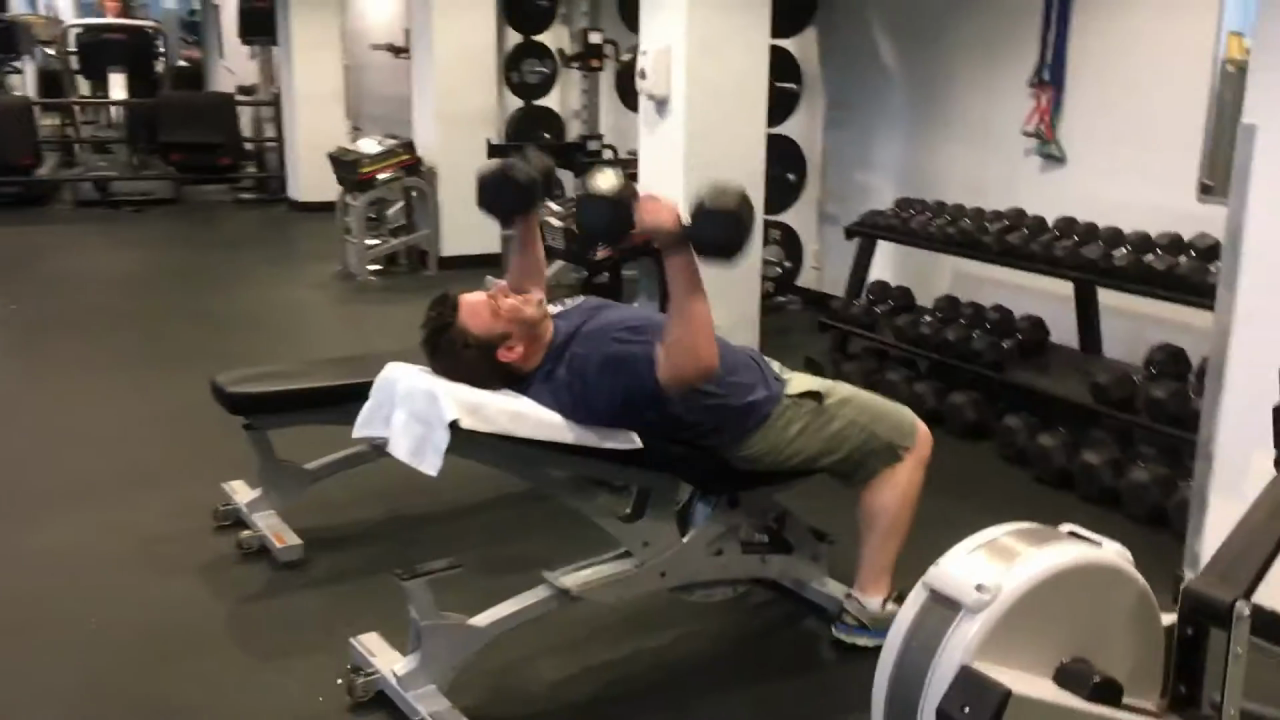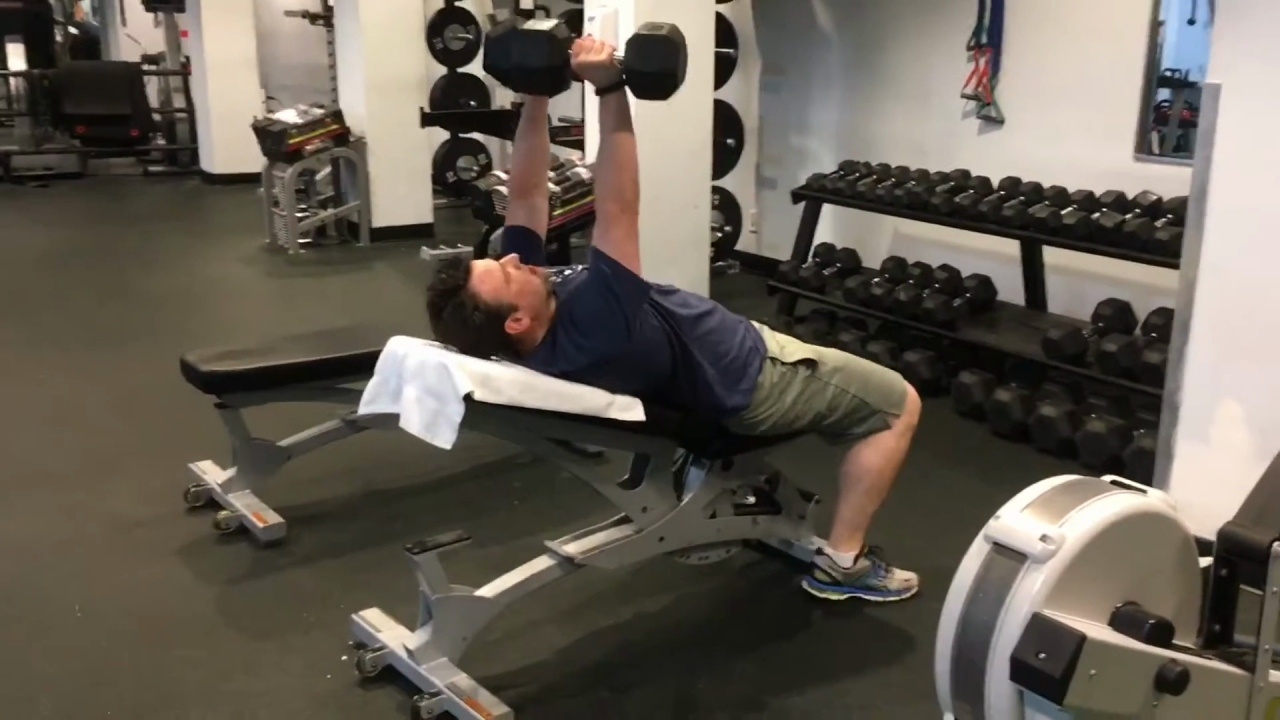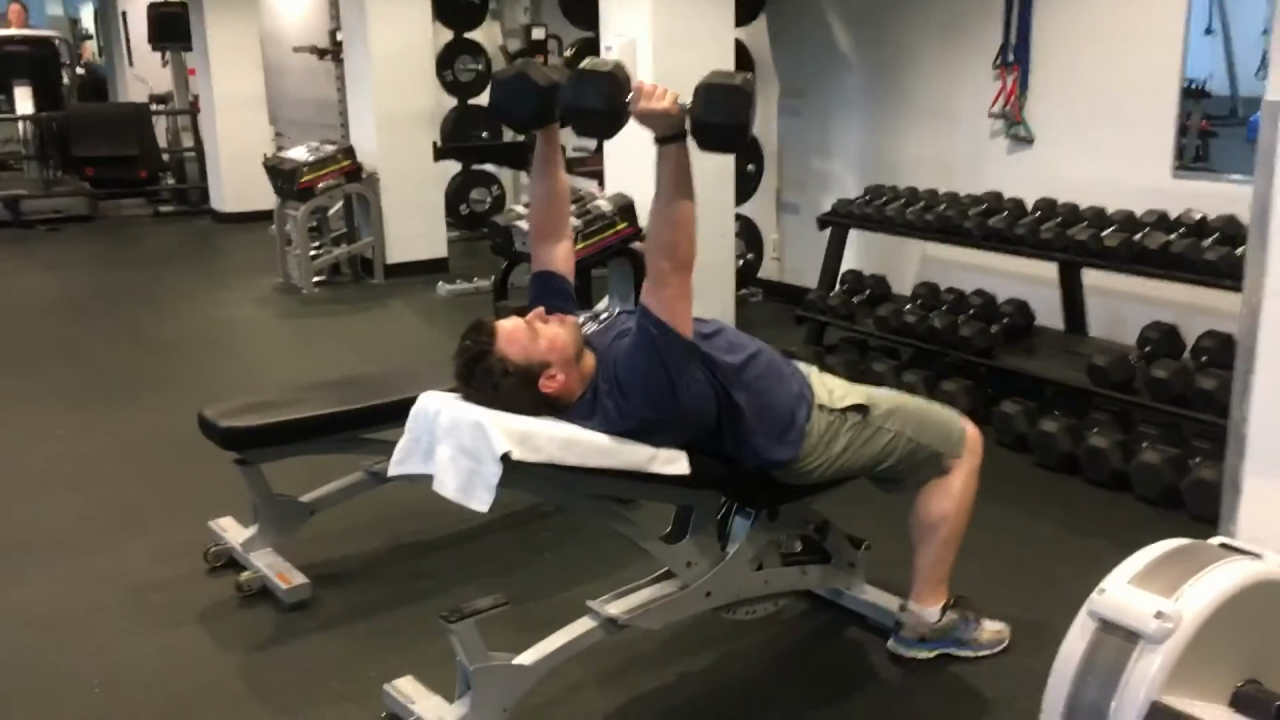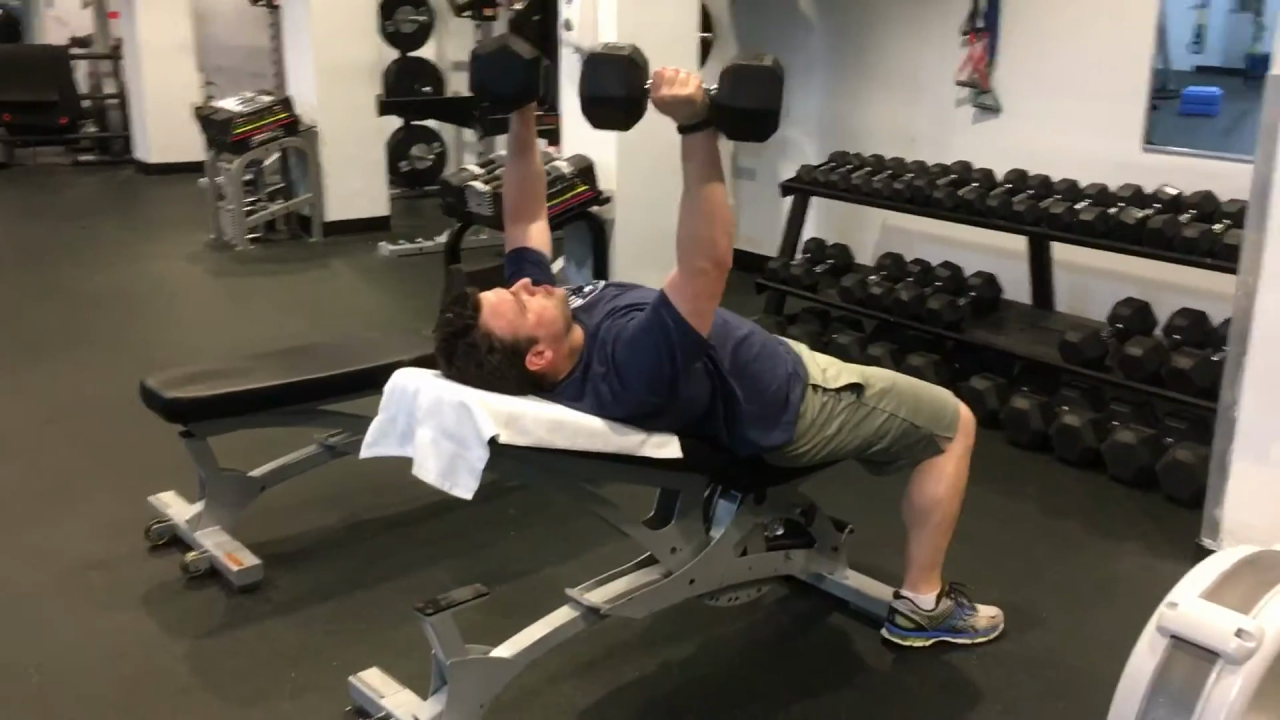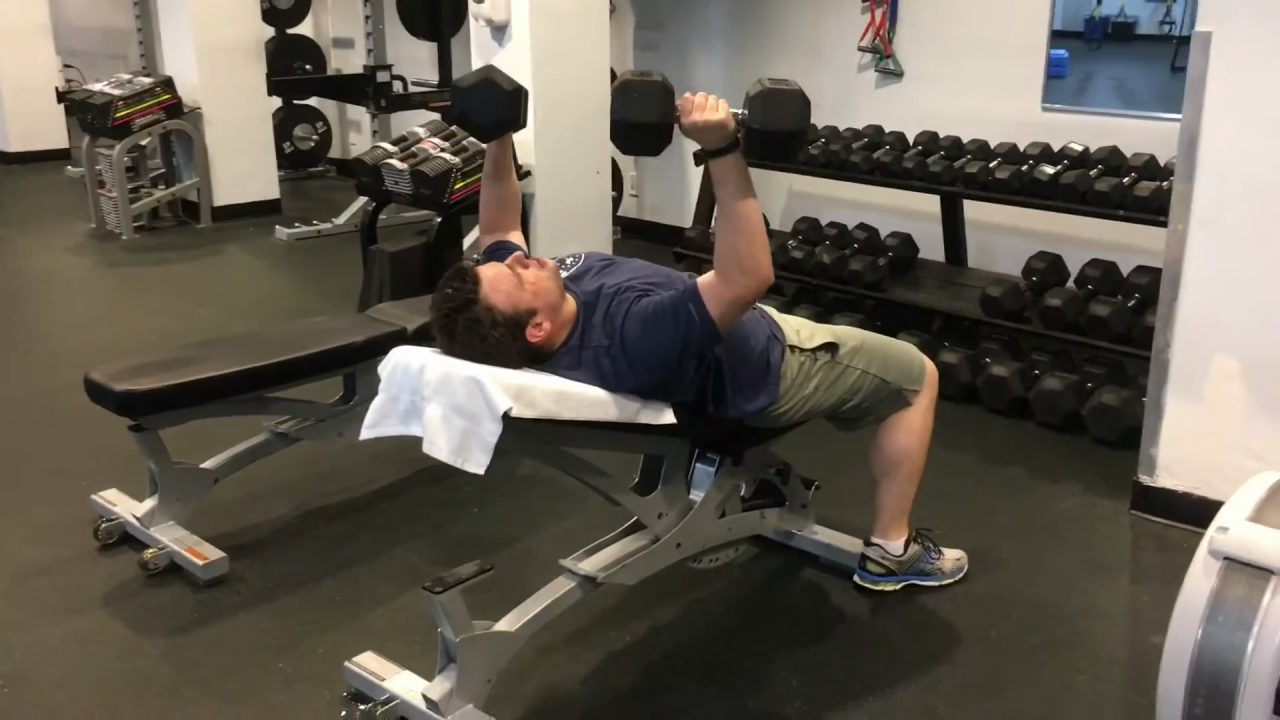
dt=1s
person 1, frame 1
left shoulder: (537, 351)
right shoulder: (585, 376)
left elbow: (528, 294)
right elbow: (696, 360)
left wrist: (525, 216)
right wrist: (672, 245)
left hip: (738, 385)
right hip: (754, 412)
right knee: (909, 438)
right ankle: (868, 607)
person 1, frame 2
left shoulder: (510, 297)
right shoulder: (594, 338)
left elbow: (527, 196)
right elbow: (618, 212)
left wrist: (536, 95)
right wrist: (609, 88)
right hip: (749, 379)
right knee: (899, 404)
right ankle: (842, 561)
person 1, frame 3
left shoulder: (553, 333)
right shoulder: (630, 393)
left elbow: (550, 239)
right elbow: (670, 270)
left wrist: (547, 136)
right wrist: (670, 138)
right hip: (796, 423)
right knee: (960, 442)
right ankle: (928, 617)
person 1, frame 4
left shoulder: (527, 327)
right shoulder: (623, 374)
left elbow: (525, 221)
right elbow: (707, 265)
left wrist: (521, 114)
right wrist: (695, 125)
right hip: (785, 402)
right knee: (954, 423)
right ankle: (922, 603)
person 1, frame 5
left shoulder: (514, 312)
right shoulder: (624, 342)
left elbow: (497, 230)
right elbow: (747, 278)
left wrist: (498, 137)
right wrist: (721, 149)
left hip: (722, 341)
right hip: (762, 362)
right knee: (917, 375)
right ankle: (890, 551)
